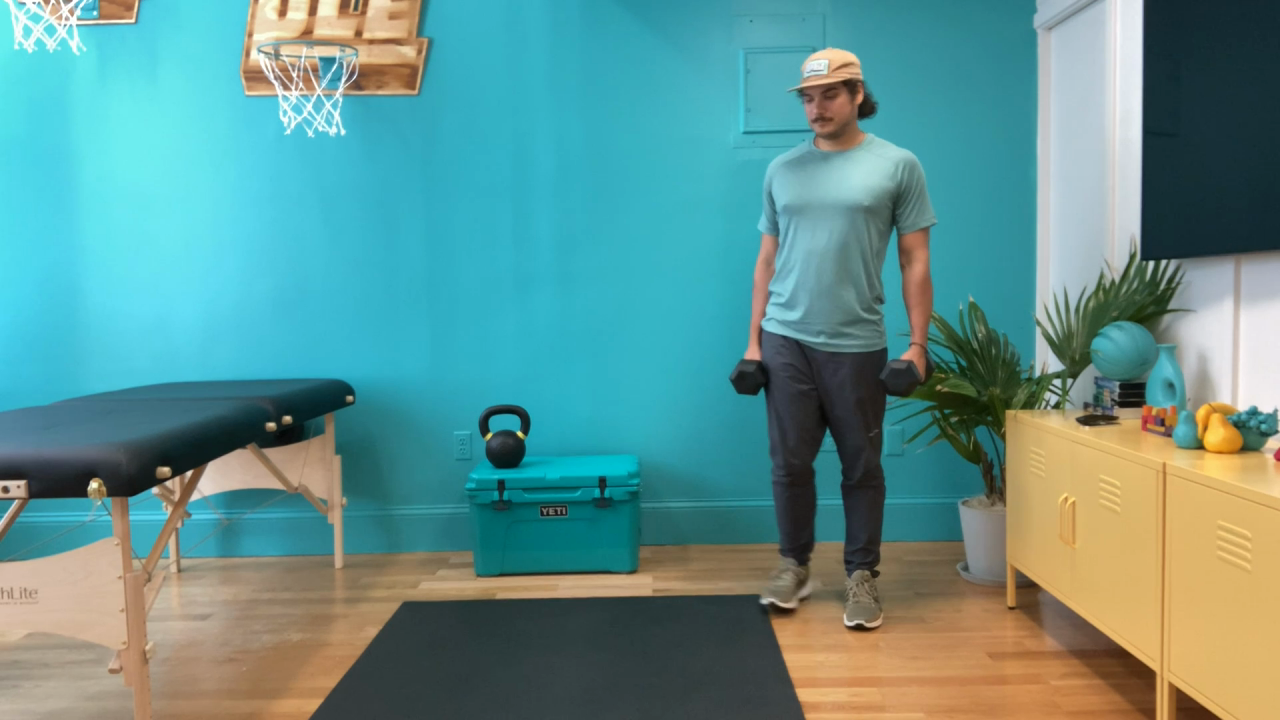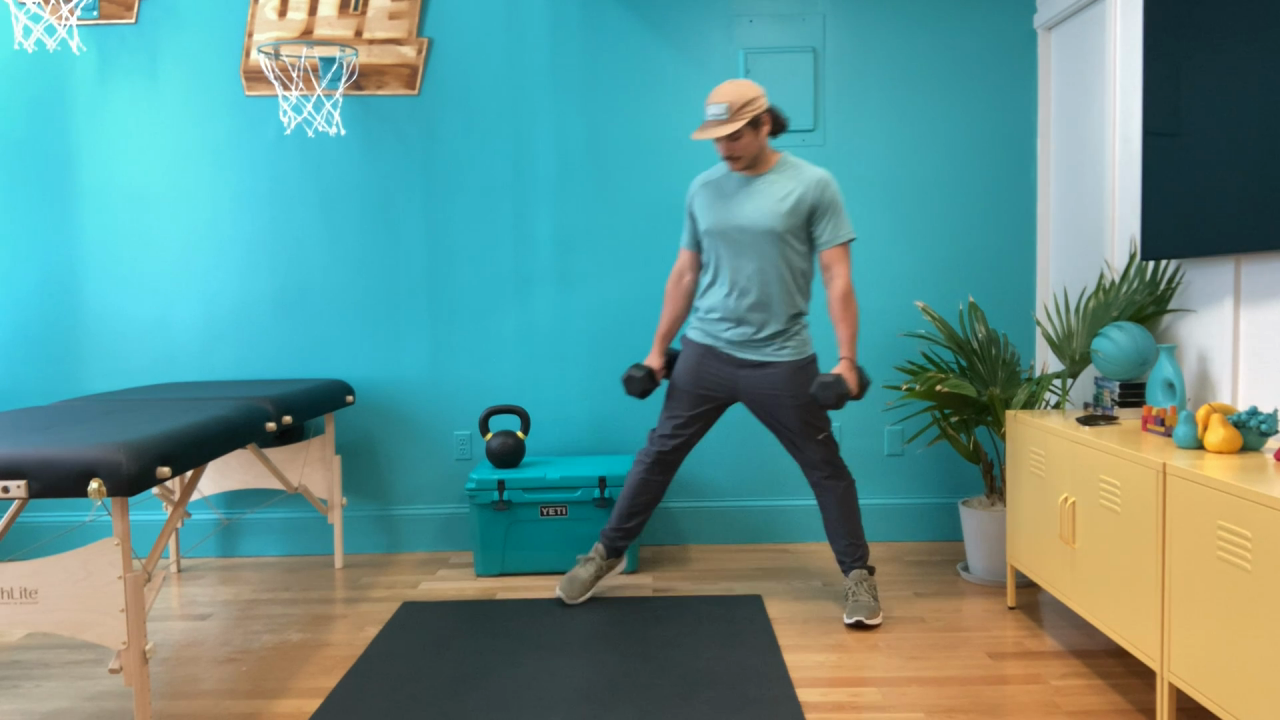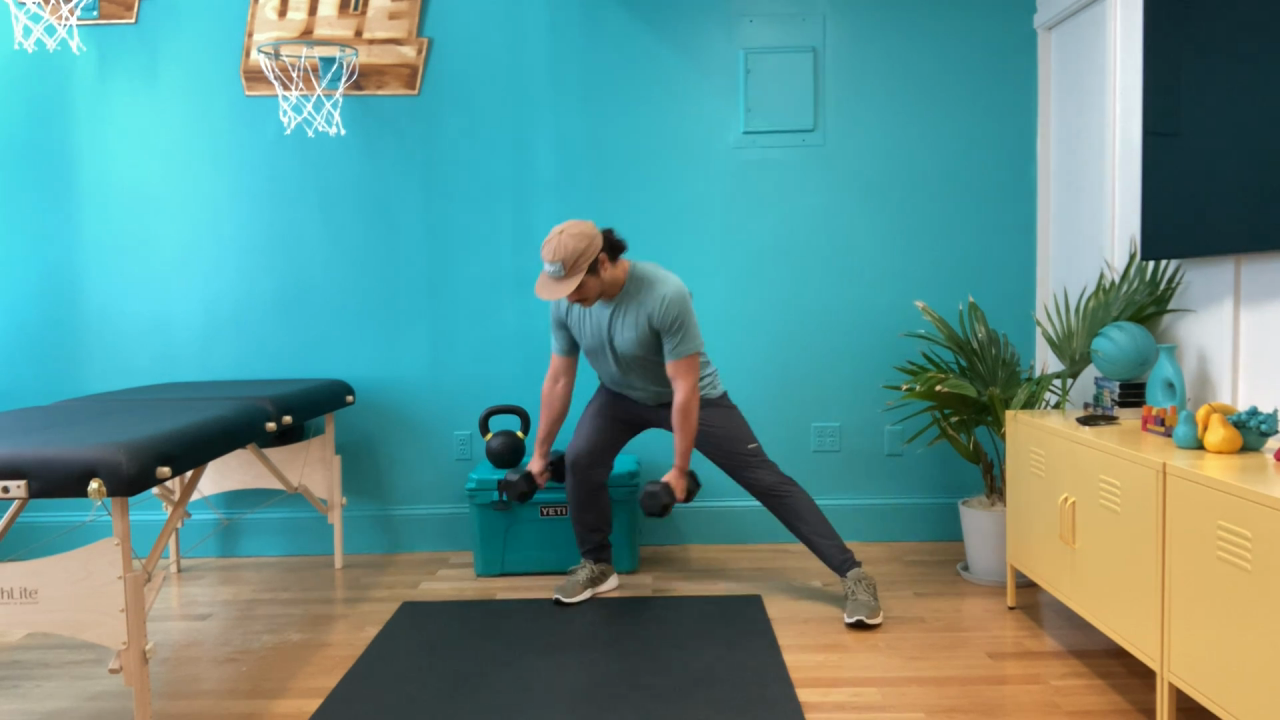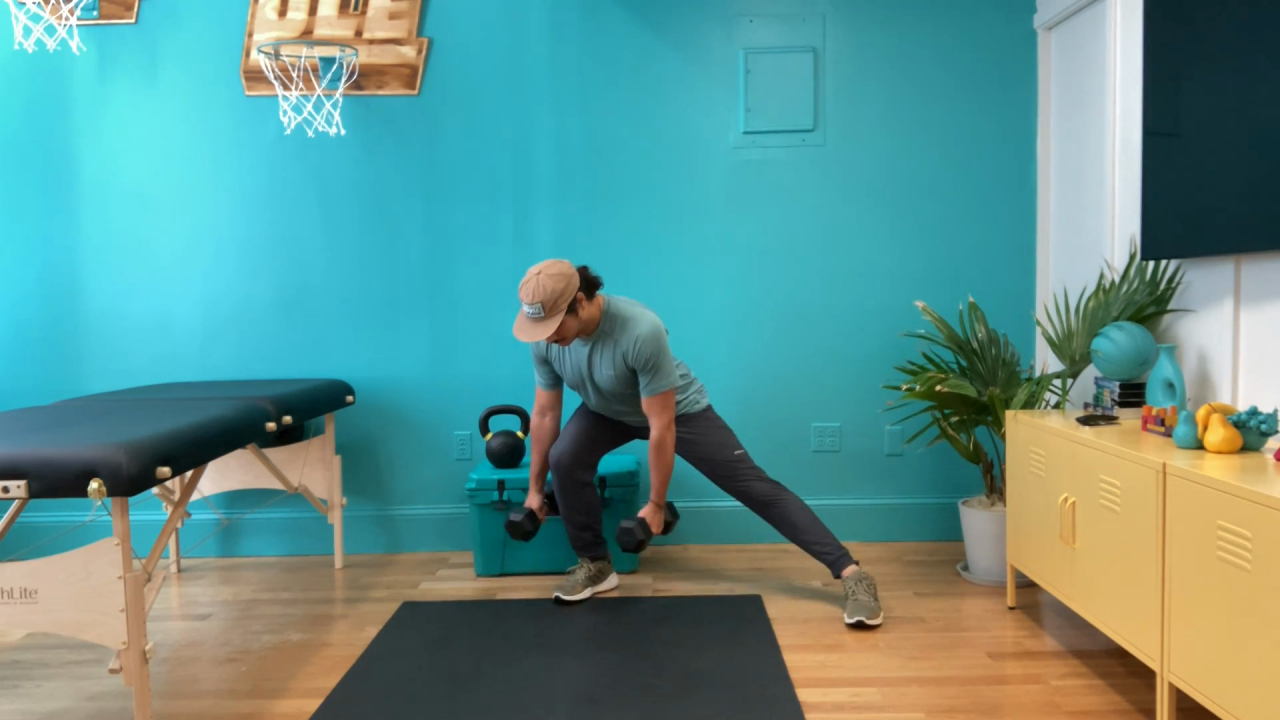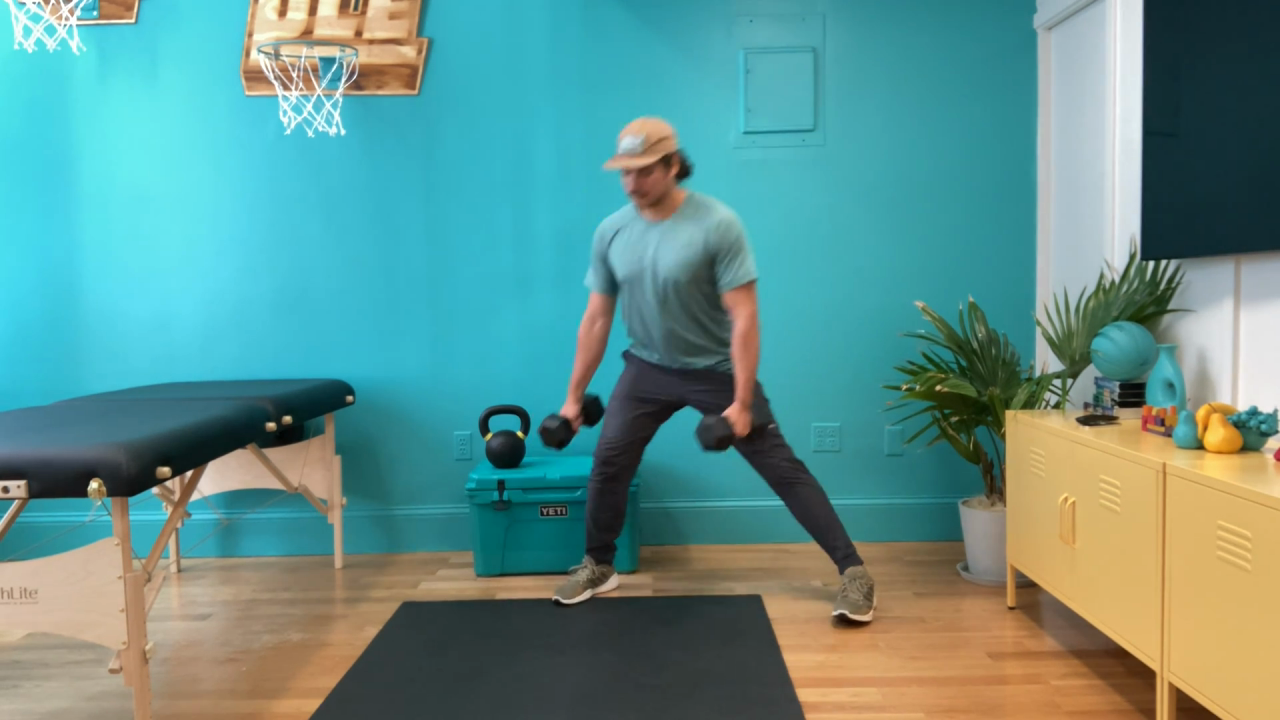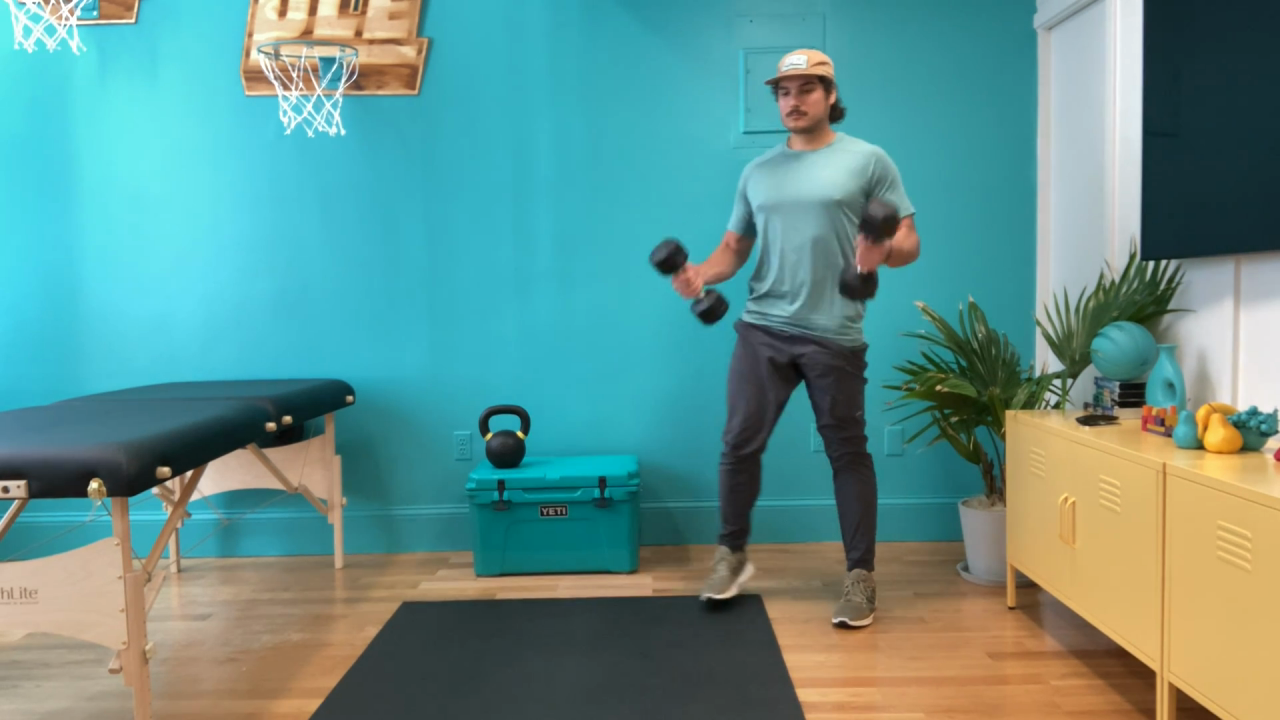
dt=0.5s
person 1, frame 1
left shoulder: (896, 165)
right shoulder: (782, 169)
left elbow: (915, 262)
right elbow: (768, 260)
left wrist: (919, 342)
right wrist: (754, 338)
left hip: (857, 348)
right hip: (788, 342)
left knee: (860, 467)
right knee: (789, 459)
left ankle: (860, 574)
right ankle: (794, 566)
person 1, frame 2
left shoulder: (813, 185)
right shoulder: (704, 189)
left elbow: (838, 276)
right elbow: (685, 273)
left wrist: (847, 357)
right wrist: (658, 349)
left hip: (781, 359)
right hip: (707, 352)
left knee: (825, 467)
right knee: (660, 451)
left ankle: (857, 574)
right ankle: (608, 552)
person 1, frame 3
left shoulder: (665, 294)
right shoulder: (564, 305)
left elbow: (686, 389)
right elbow: (558, 379)
left wrist: (680, 468)
right wrist: (540, 452)
left hip: (695, 394)
right hip: (622, 394)
left knee: (765, 478)
right knee: (581, 459)
left ankle: (853, 575)
right ankle: (597, 565)
person 1, frame 4
left shoulder: (640, 330)
right shoulder: (545, 341)
left elbow: (661, 425)
right elbow: (544, 414)
left wrist: (656, 504)
right wrist: (535, 488)
left hip: (679, 409)
left knee: (754, 485)
right knee: (566, 461)
left ankle: (850, 573)
right ankle: (595, 564)
person 1, frame 5
left shoulder: (716, 224)
right shoulder: (610, 233)
left elbow: (745, 316)
right elbow: (596, 317)
left wrist: (742, 403)
right wrist: (575, 395)
left hip: (715, 369)
right hip: (647, 367)
left knee: (780, 467)
right knee: (610, 457)
left ankle: (853, 572)
right ankle: (598, 564)
person 1, frame 6
left shoulder: (868, 160)
right shoulder: (757, 171)
left elbow: (908, 240)
right elbow: (734, 247)
left wrist: (884, 251)
right wrist: (700, 274)
left hip: (835, 337)
right hip: (763, 330)
left knee: (847, 454)
right knee: (739, 443)
left ankle: (860, 575)
right ankle: (732, 554)
